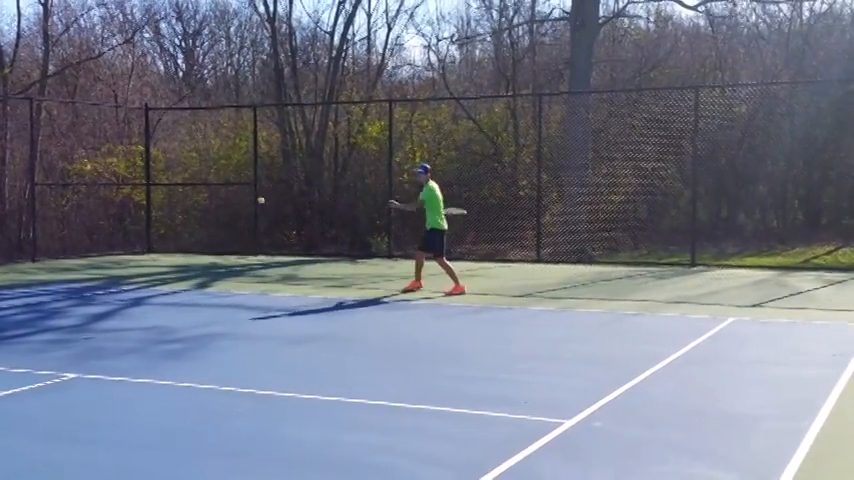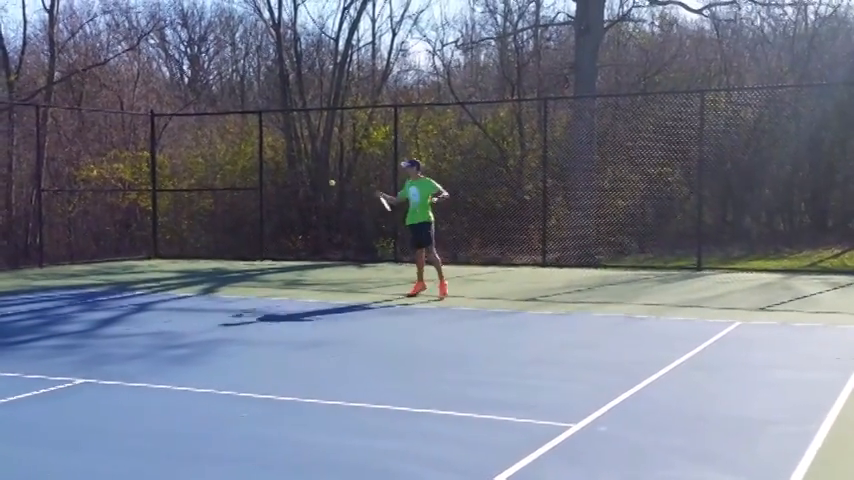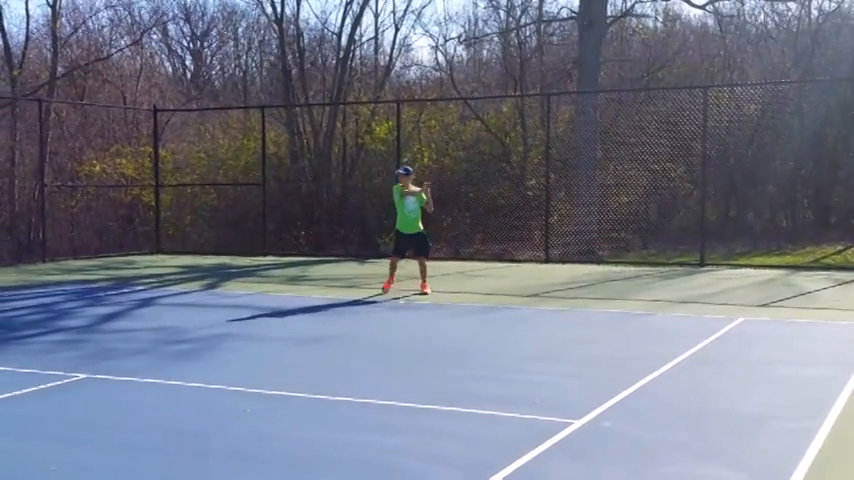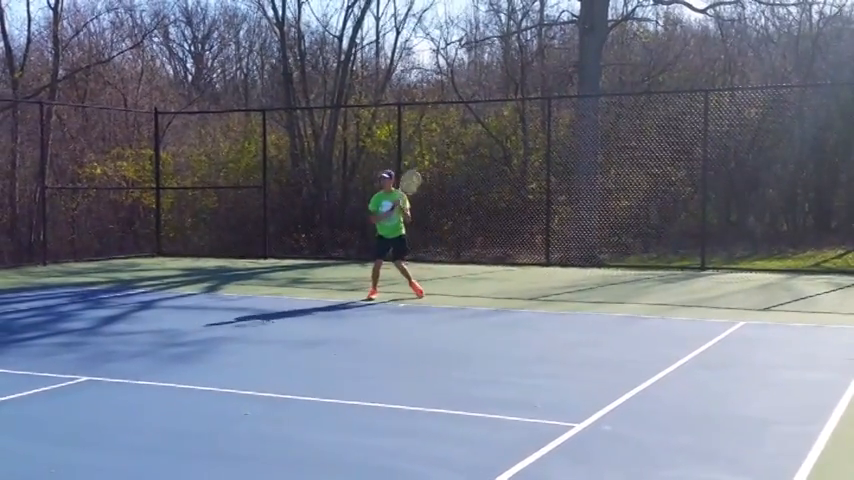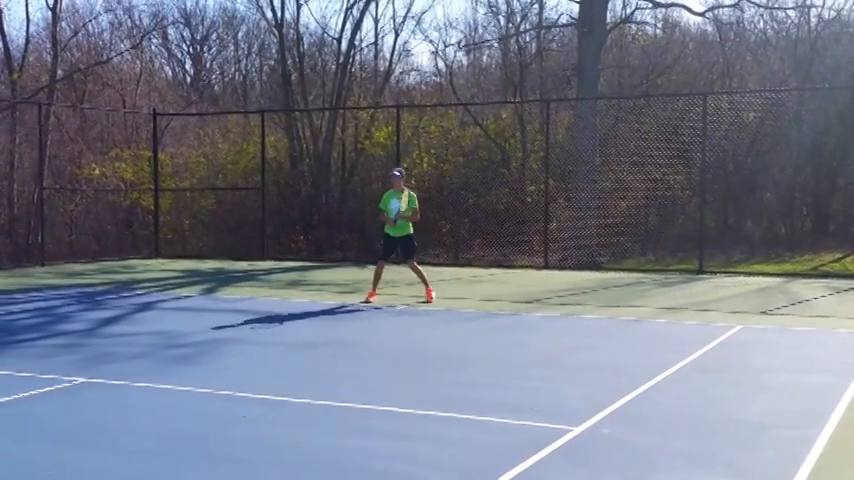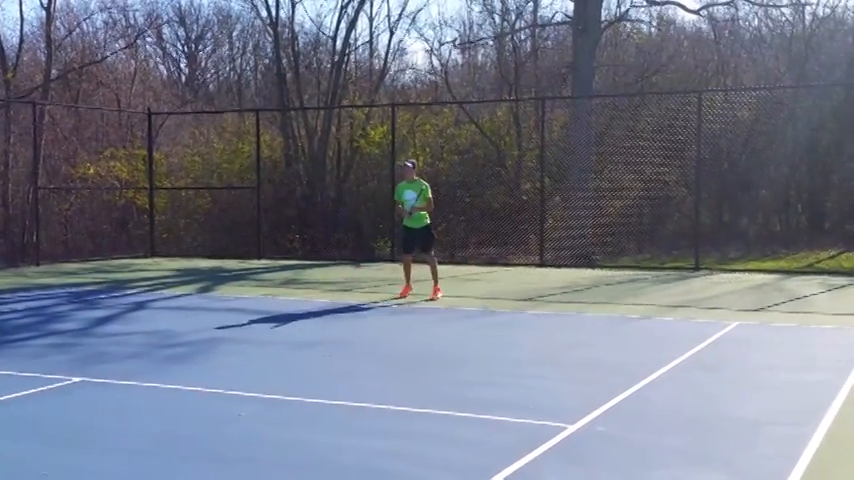
dt=0.4s
person 1, frame 1
left shoulder: (429, 188)
right shoulder: (431, 186)
left elbow: (414, 207)
left wrist: (397, 205)
left hip: (436, 228)
right hip: (432, 227)
left knee: (439, 259)
right knee: (419, 254)
left ankle: (459, 286)
right ankle: (417, 282)
person 1, frame 2
left shoulder: (427, 182)
right shoulder: (408, 184)
left elbow: (445, 194)
right elbow: (397, 200)
left wrist: (438, 198)
right wrist: (384, 196)
left hip: (425, 221)
right hip: (413, 222)
left knee: (430, 252)
right knee: (419, 254)
left ankle: (442, 281)
right ankle: (420, 283)
person 1, frame 3
left shoulder: (419, 192)
right shoulder: (397, 189)
left elbow: (430, 210)
right elbow: (405, 193)
left wrist: (428, 194)
right wrist: (421, 190)
left hip: (417, 231)
right hip: (402, 231)
left knee: (421, 259)
right knee: (395, 259)
left ankle: (424, 284)
right ankle: (390, 279)
person 1, frame 4
left shoulder: (400, 196)
right shoulder: (376, 197)
left elbow: (408, 219)
right elbow: (372, 219)
left wrist: (402, 209)
right wrist: (386, 214)
left hip: (398, 235)
right hip: (383, 235)
left knee: (399, 263)
right knee: (377, 262)
left ankle: (412, 283)
right ankle: (373, 290)
person 1, frame 5
left shoulder: (410, 196)
right shoulder: (387, 195)
left elbow: (416, 217)
right elbow: (382, 215)
left wrist: (403, 217)
right wrist: (387, 220)
left hip: (405, 234)
right hip: (390, 235)
left knee: (411, 264)
right knee: (380, 264)
left ankle: (429, 289)
right ankle: (373, 292)
person 1, frame 6
left shoulder: (423, 186)
right shoulder: (400, 187)
left elbow: (430, 207)
right elbow: (398, 206)
left wrist: (417, 209)
right wrist: (402, 212)
left hip: (423, 225)
right hip: (408, 226)
left knee: (430, 256)
right knee: (406, 257)
left ankle: (436, 288)
right ankle: (408, 286)
